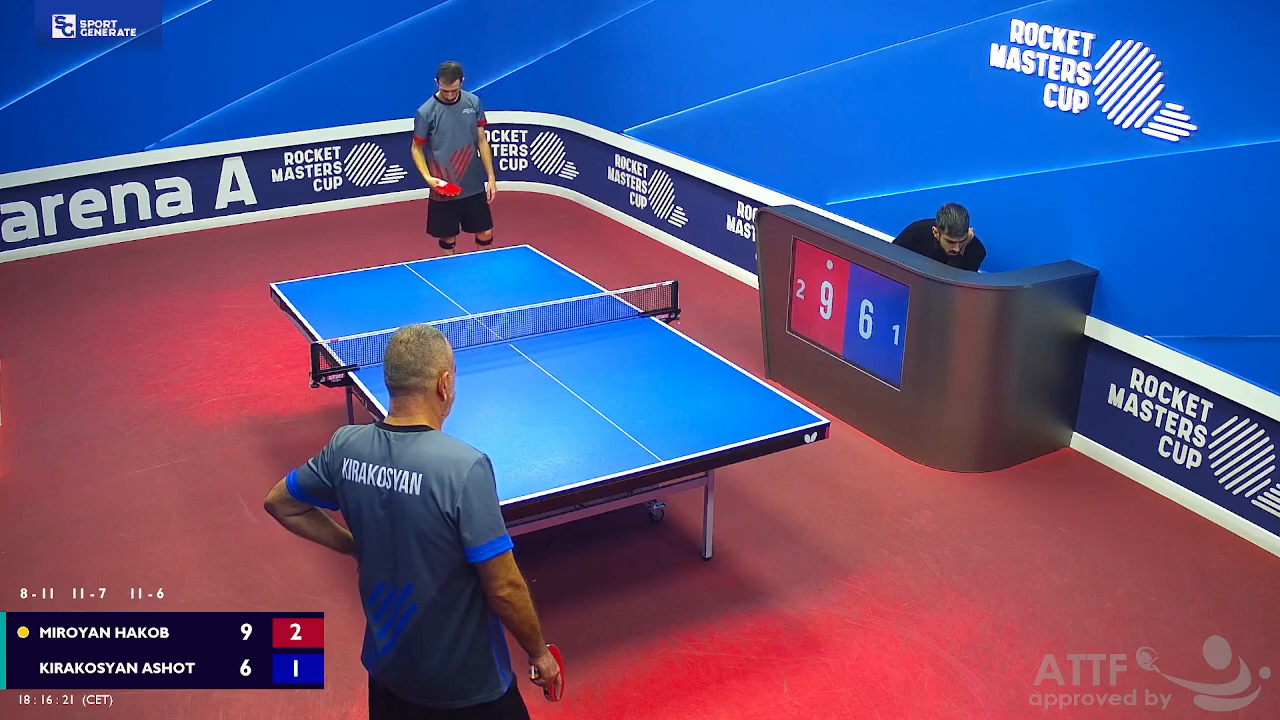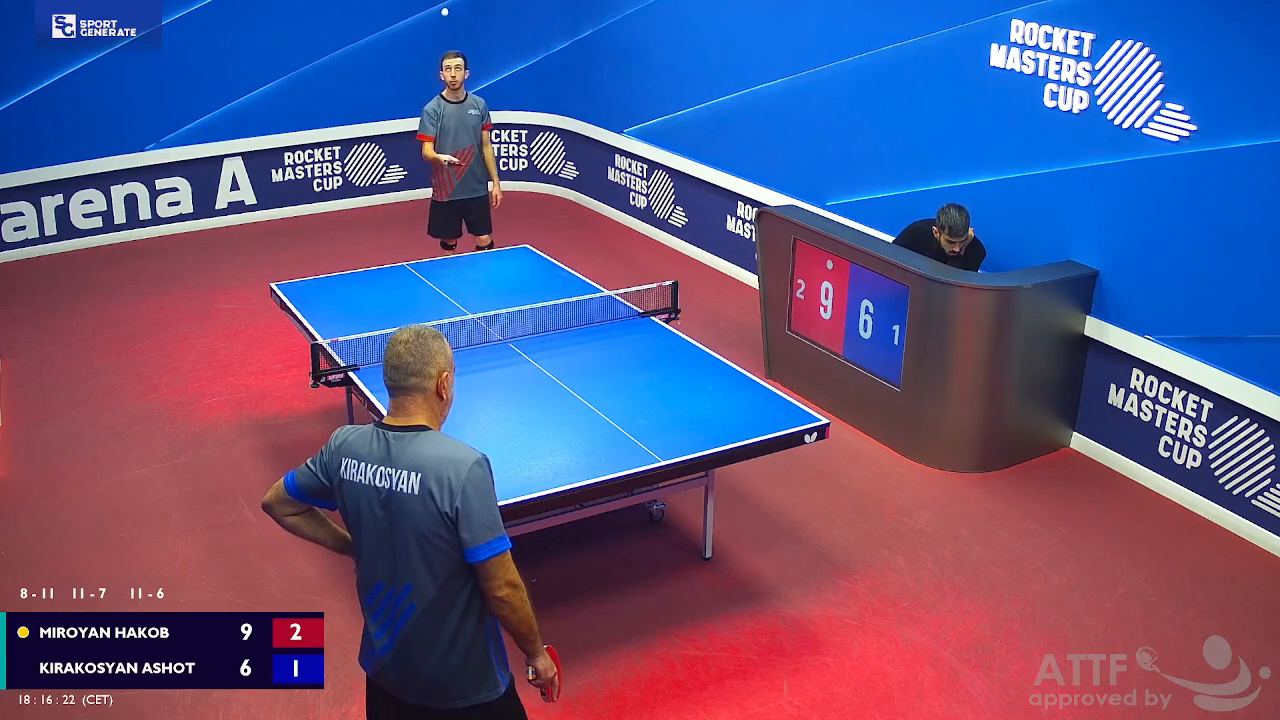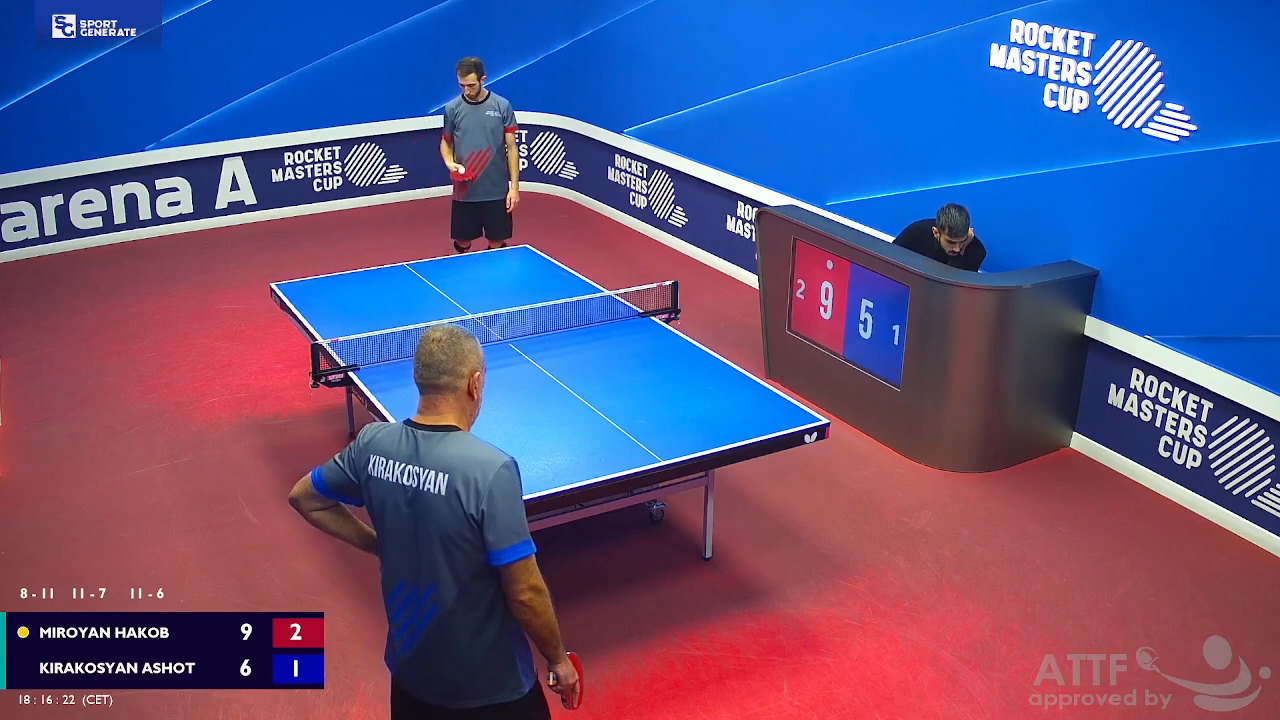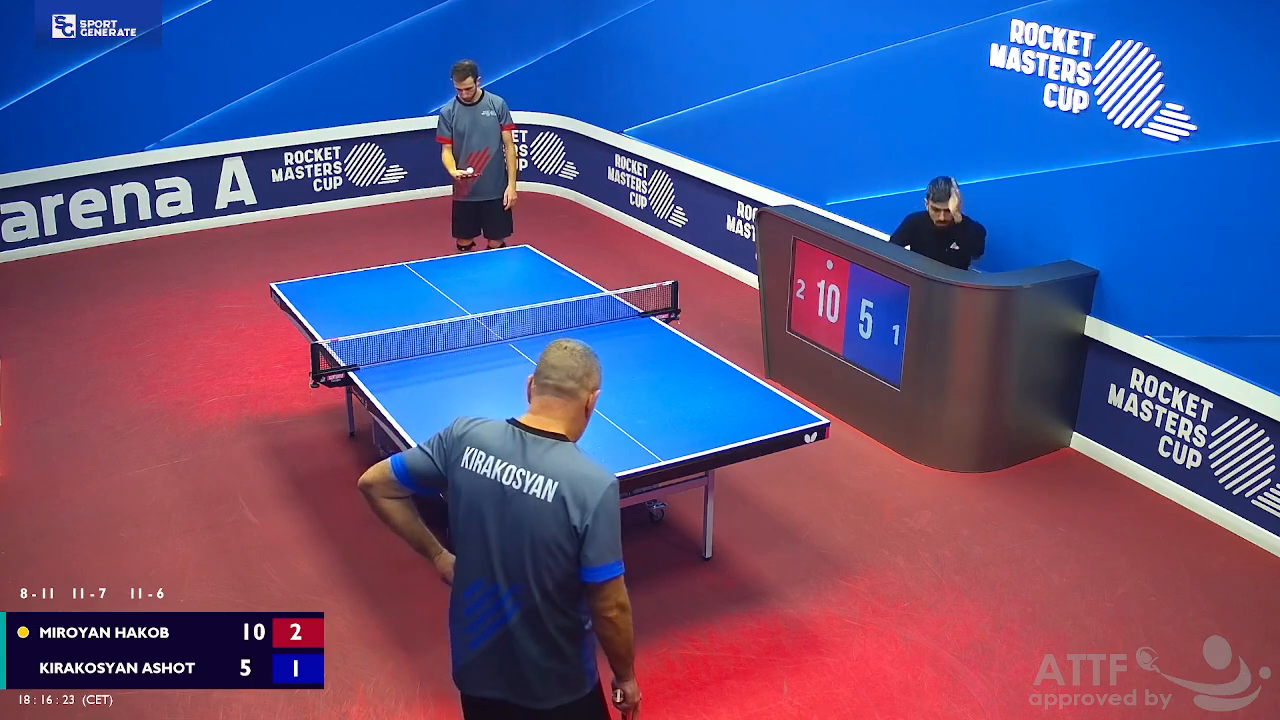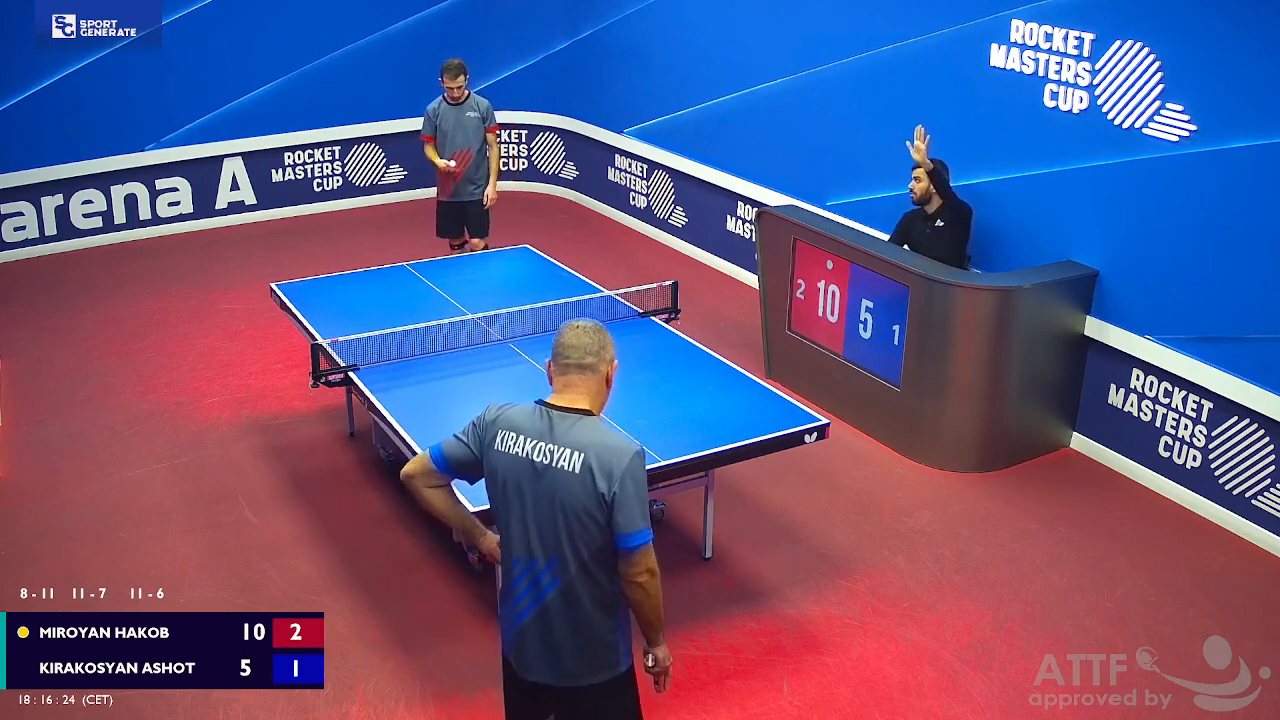
dt=0.7s
person 1, frame 1
left shoulder: (346, 447)
right shoulder: (463, 467)
left elbow: (280, 503)
right elbow: (503, 589)
right wrist: (539, 653)
left hip: (386, 669)
right hip: (468, 686)
person 1, frame 2
left shoulder: (344, 446)
right shoulder: (463, 467)
left elbow: (277, 504)
right elbow: (502, 589)
right wrist: (536, 653)
left hip: (384, 669)
right hip: (465, 685)
person 1, frame 3
left shoulder: (373, 443)
right shoulder: (490, 470)
left elbow: (305, 498)
right elbow: (525, 592)
right wrist: (557, 658)
left hip: (410, 667)
right hip: (491, 685)
person 1, frame 4
left shoulder: (465, 436)
right shoulder: (593, 486)
left elbow: (375, 484)
right elbow: (609, 607)
left wrist: (436, 554)
right wrist: (625, 676)
left hip: (475, 657)
right hip: (557, 679)
person 1, frame 5
left shoulder: (497, 422)
right shoulder: (620, 455)
left elbow: (417, 475)
right elbow: (639, 573)
left wrist: (479, 536)
right wrist: (656, 642)
left hip: (520, 630)
right hip: (592, 651)
person 2, frame 1
left shoulder: (474, 102)
right shoulder: (426, 111)
left elbow: (482, 141)
right elbow: (416, 148)
left wrist: (491, 177)
right wrist: (427, 177)
left hip: (474, 187)
right hip: (443, 191)
left knee: (485, 235)
right knee: (447, 241)
person 2, frame 2
left shoulder: (479, 105)
right shoulder: (432, 109)
left elbow: (486, 146)
right elbow: (426, 151)
left wrist: (496, 183)
right wrist: (439, 158)
left hip: (477, 189)
right hip: (445, 192)
left knee: (484, 241)
right knee: (449, 243)
person 2, frame 3
left shoulder: (502, 106)
right shoulder: (452, 108)
left elbow: (511, 148)
right elbow: (445, 143)
left wrist: (514, 186)
right wrist: (450, 163)
left hip: (496, 192)
right hip: (464, 193)
left knee: (497, 246)
right knee: (462, 246)
person 2, frame 4
left shoulder: (497, 105)
right shoulder: (448, 112)
left elbow: (509, 146)
right elbow: (446, 149)
left wrist: (512, 184)
right wrist: (453, 171)
left hip: (495, 191)
right hip: (464, 193)
left knee: (496, 245)
right knee: (463, 244)
person 2, frame 5
left shoulder: (482, 106)
right shoulder: (433, 110)
left elbow: (493, 147)
right elbow: (428, 146)
left wrist: (492, 184)
right wrist: (438, 161)
left hip: (477, 190)
right hip: (448, 191)
left knee: (477, 244)
right knee: (456, 245)
